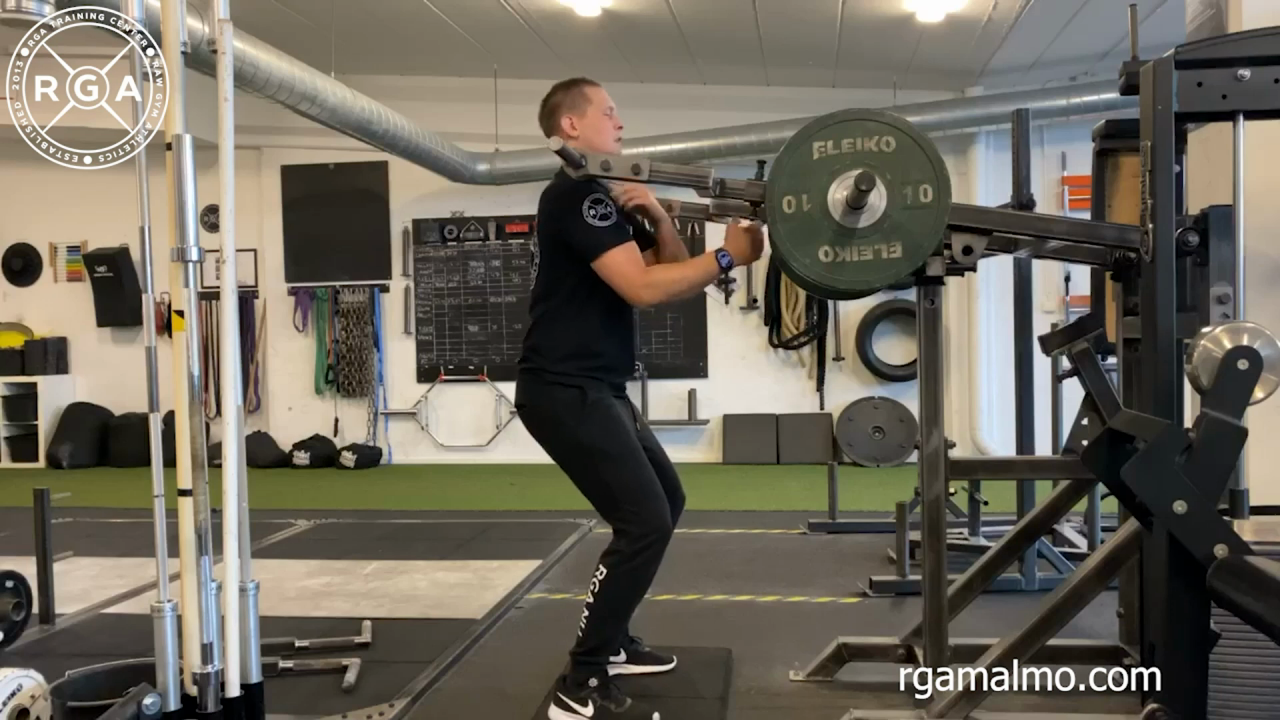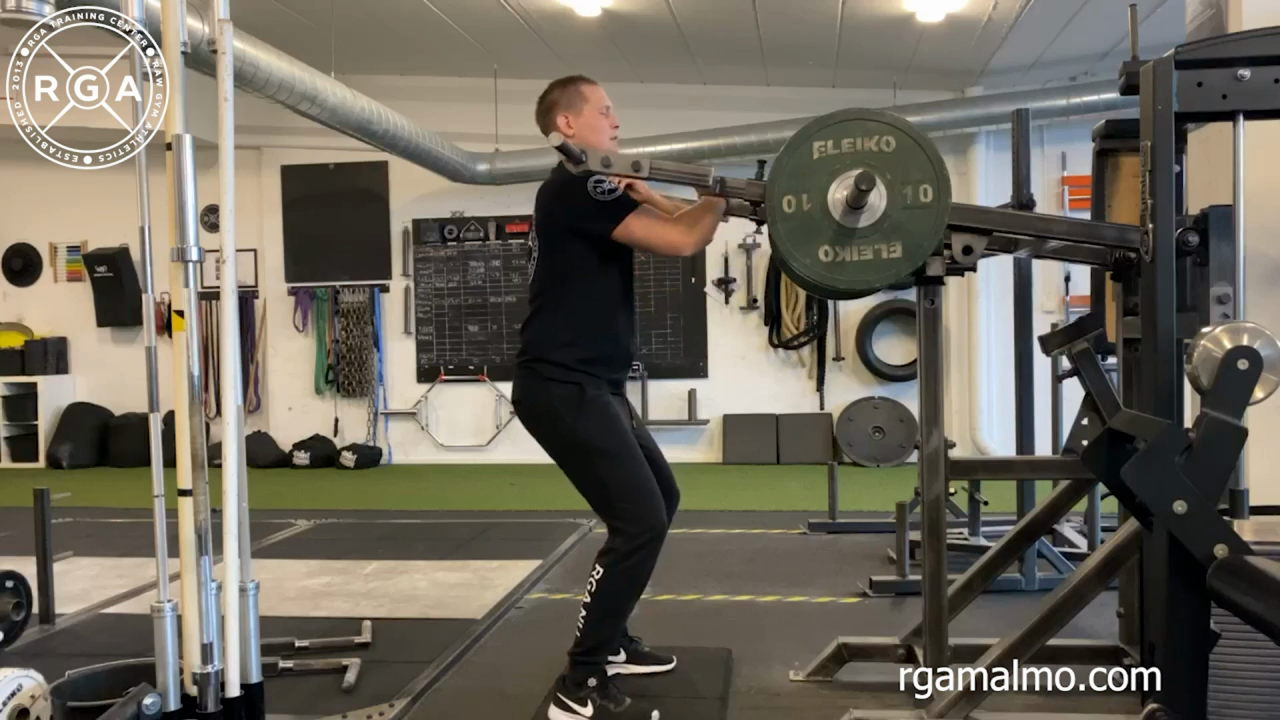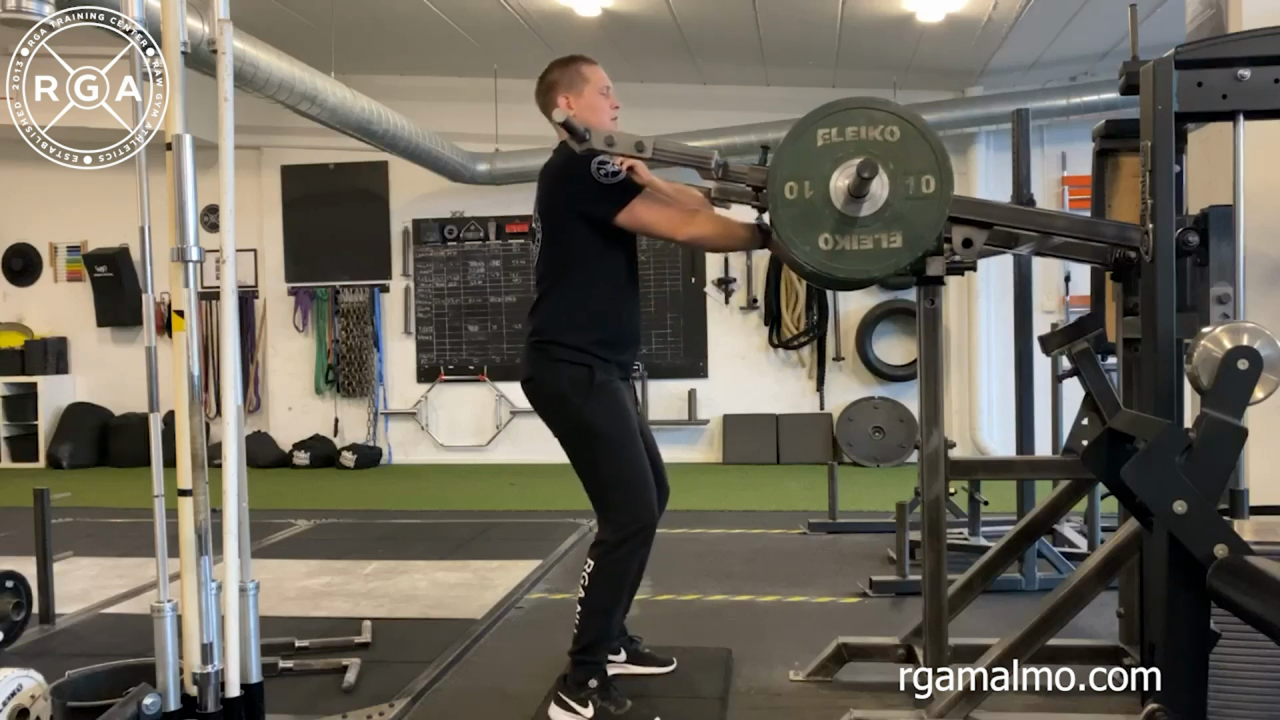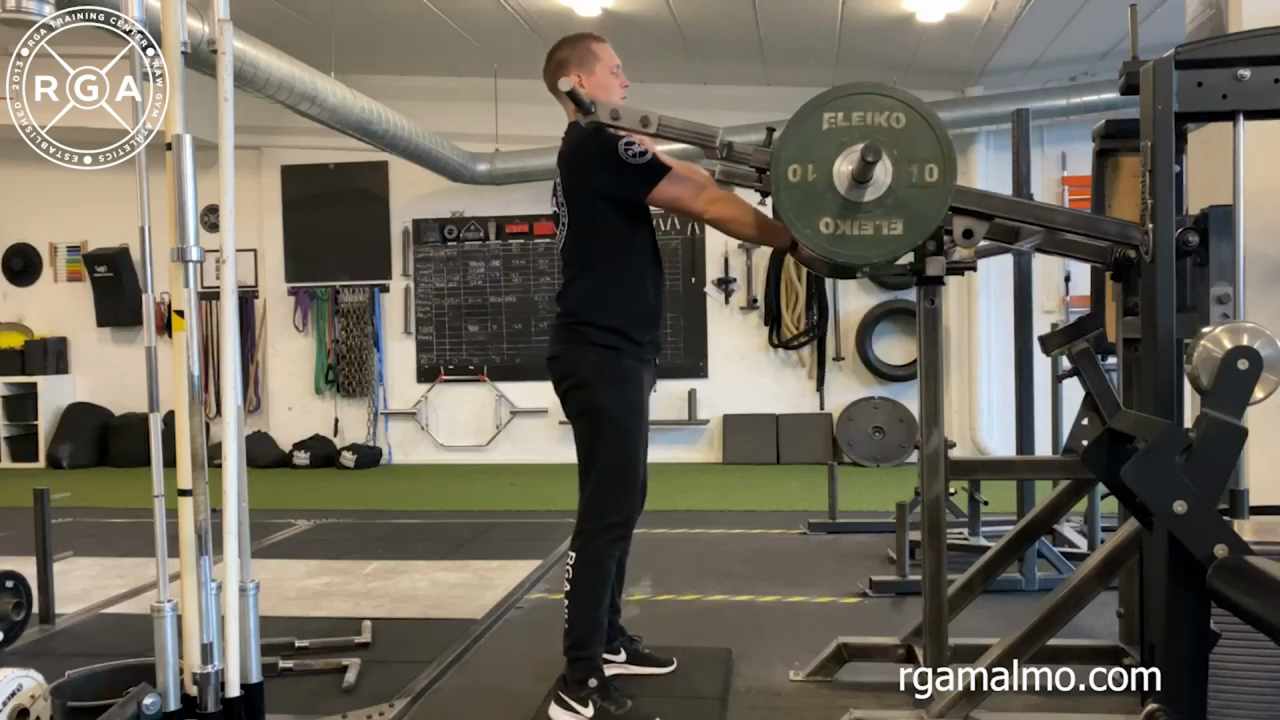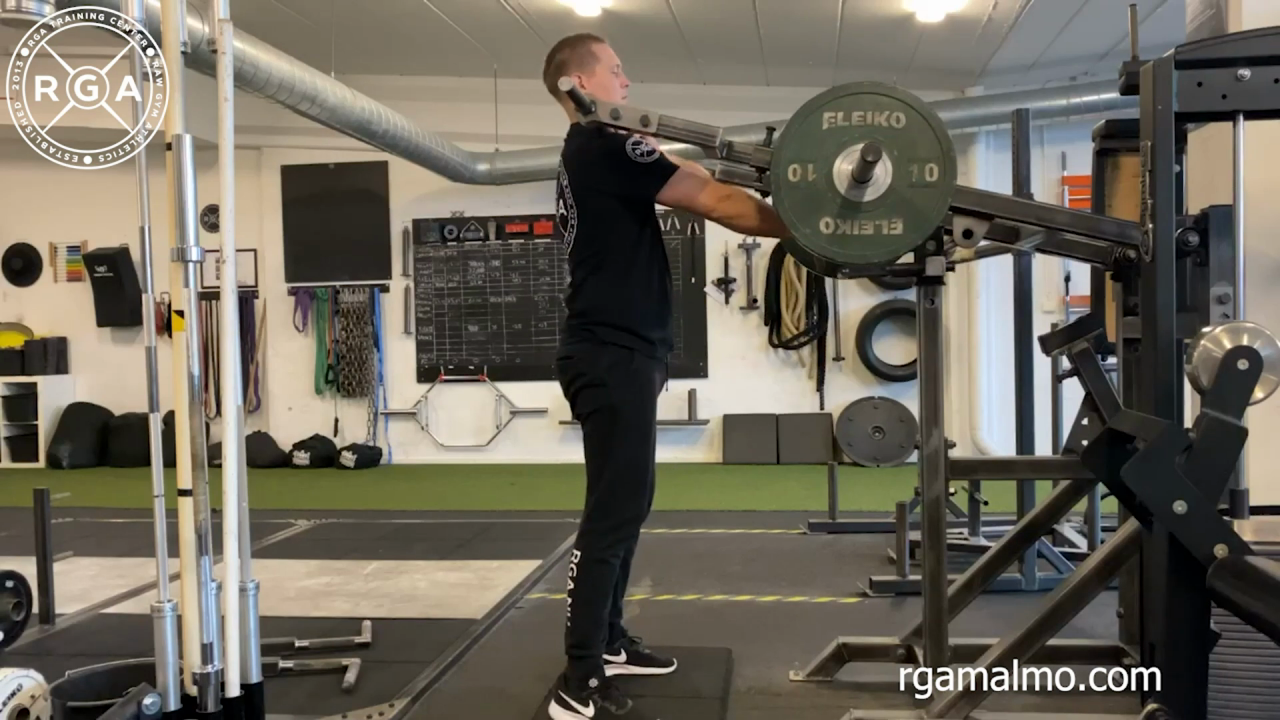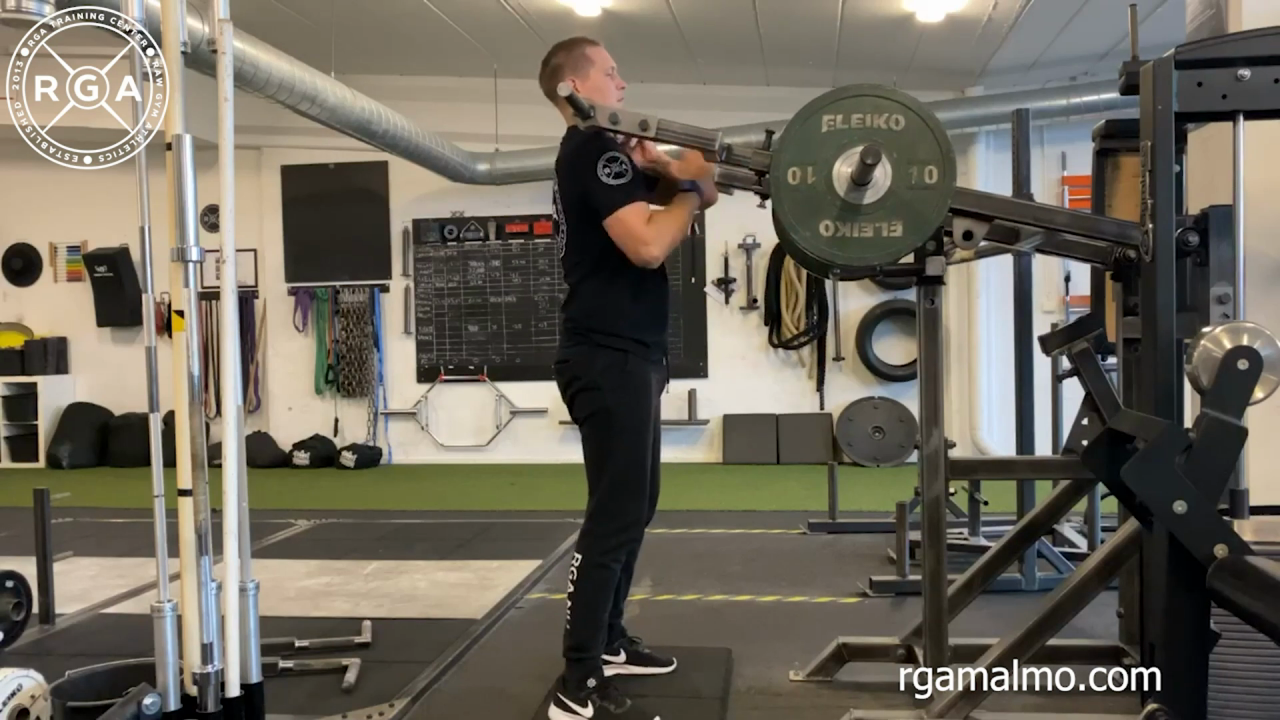
dt=0.4s
person 1, frame 1
left shoulder: (602, 198)
right shoulder: (577, 196)
left elbow: (668, 268)
right elbow: (644, 288)
left wrist: (655, 216)
right wrist: (729, 257)
left hip: (595, 388)
right hip: (566, 392)
left knee: (665, 504)
right knee: (645, 524)
left ankle: (611, 641)
person 1, frame 2
left shoulder: (591, 189)
right shoulder: (575, 188)
left elbow: (677, 226)
right elbow: (681, 241)
left wrist: (647, 198)
right wrist: (720, 198)
left hip: (591, 384)
right hip: (562, 387)
left knee: (658, 501)
right knee: (640, 522)
left ankle: (609, 642)
person 1, frame 3
left shoulder: (590, 173)
right shoulder: (577, 170)
left elbow: (689, 205)
right elbow: (683, 229)
left wrist: (644, 180)
right wrist: (768, 236)
left hip: (597, 367)
right hip: (573, 371)
left knee: (647, 500)
right knee: (630, 517)
left ankle: (608, 642)
person 1, frame 4
left shoulder: (593, 150)
right shoulder: (597, 148)
left elbow: (694, 183)
right elbow: (707, 206)
left wrist: (653, 155)
right wrist: (794, 240)
left hip: (610, 351)
right hip: (599, 355)
left knee: (619, 503)
right knee: (608, 512)
left ankle: (606, 642)
person 1, frame 5
left shoulder: (596, 151)
right shoulder: (603, 147)
left elbow: (699, 183)
right elbow: (717, 202)
left wrist: (655, 151)
left hip: (619, 351)
right hip: (612, 355)
left knee: (626, 505)
right knee: (613, 512)
left ankle: (608, 642)
person 1, frame 6
left shoulder: (607, 152)
right shoulder: (593, 154)
left elbow: (706, 195)
right elbow: (650, 246)
left wrist: (661, 167)
right wrist: (683, 183)
left hip: (626, 357)
right hip: (608, 360)
left knee: (633, 508)
right knee: (614, 515)
left ankle: (607, 642)
